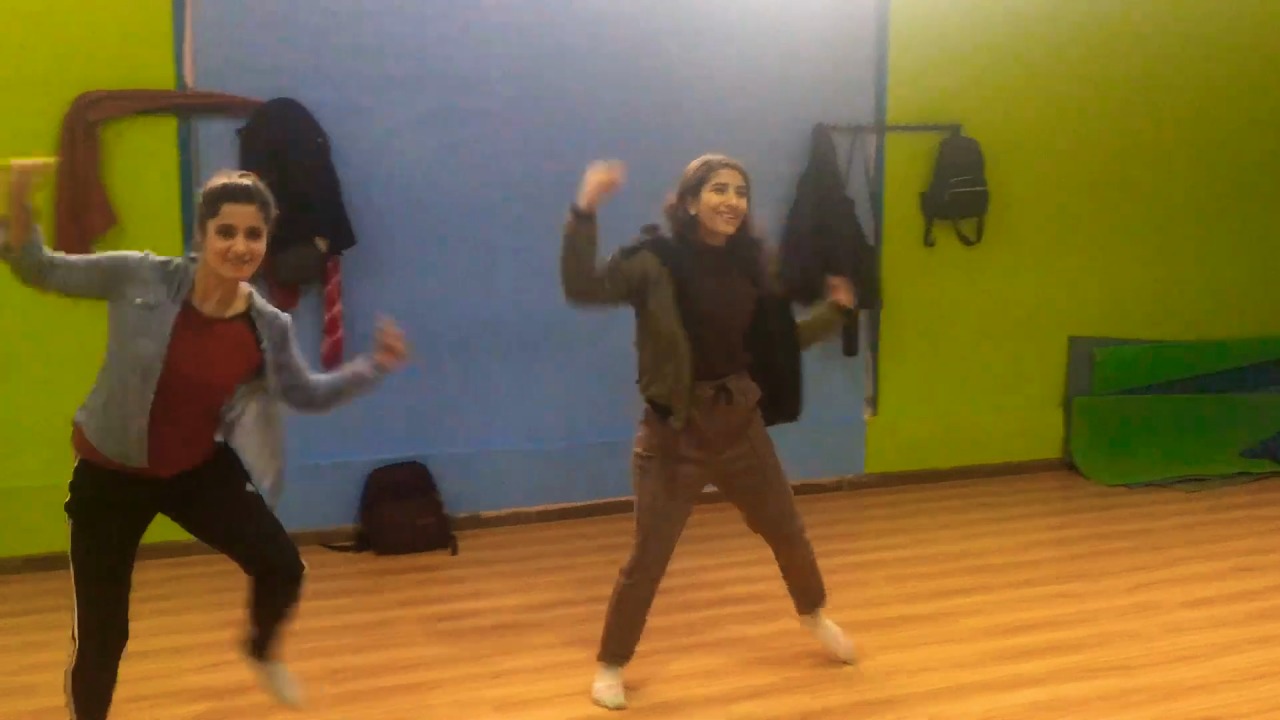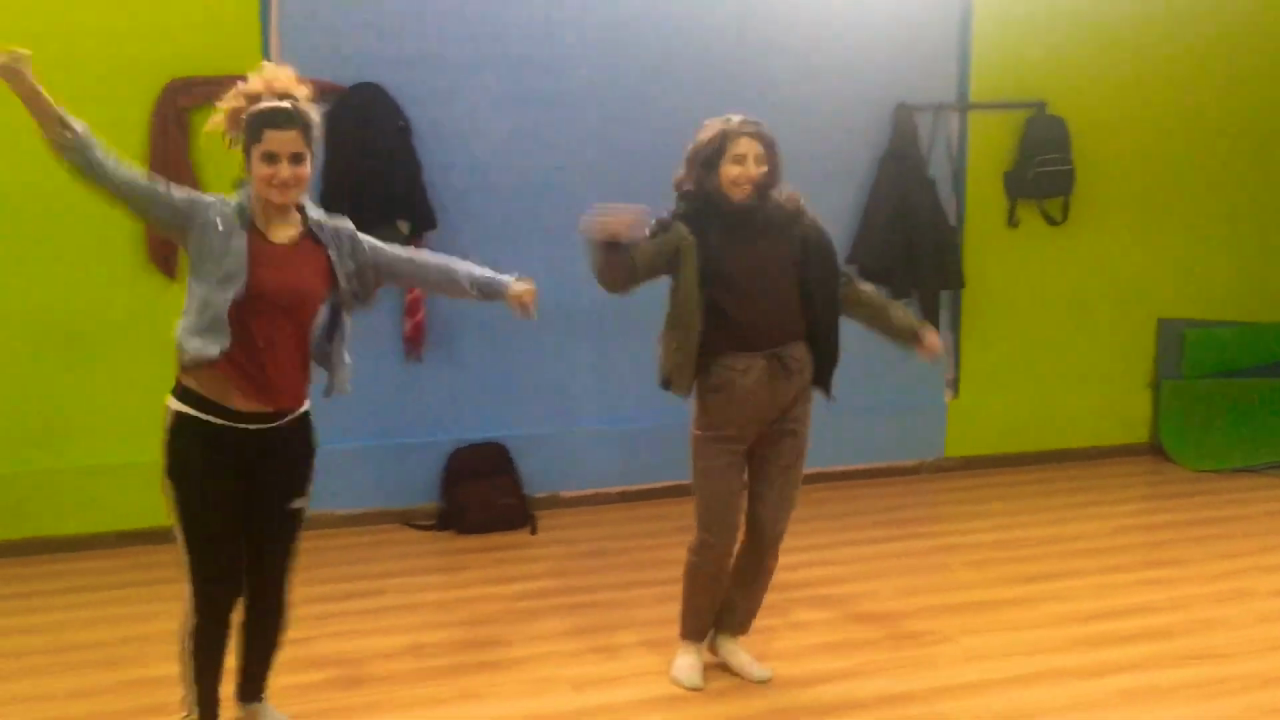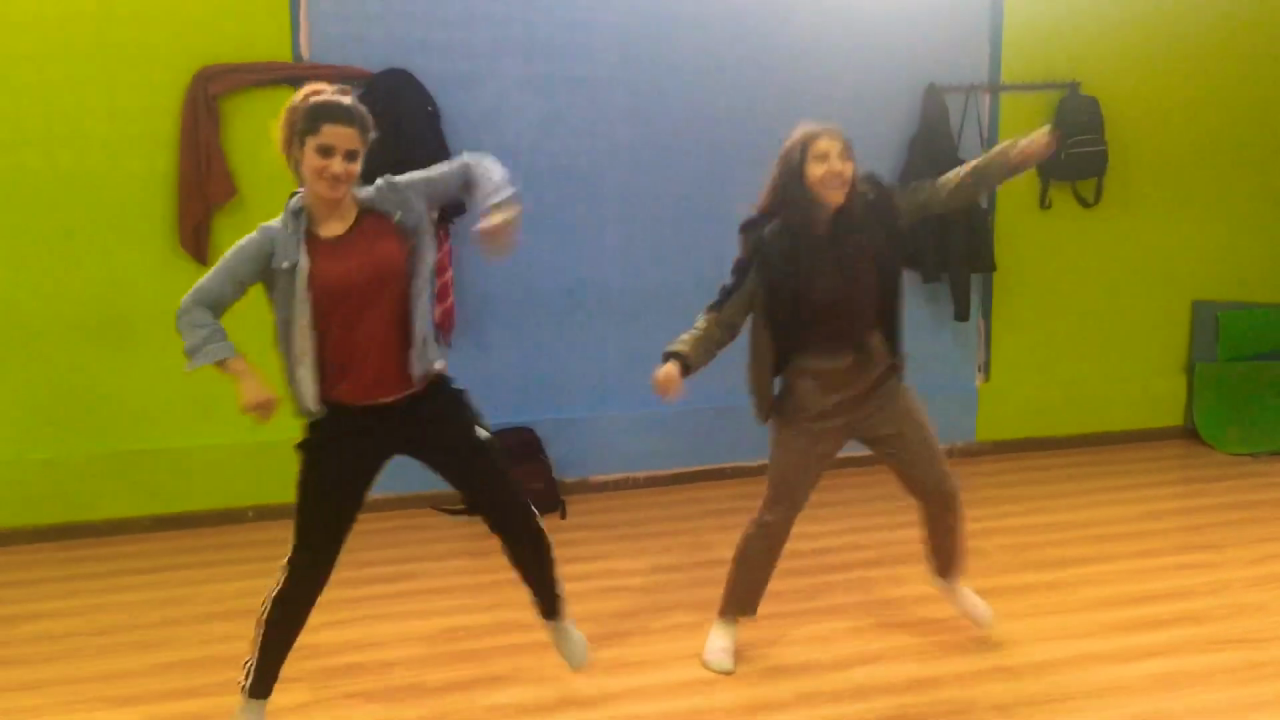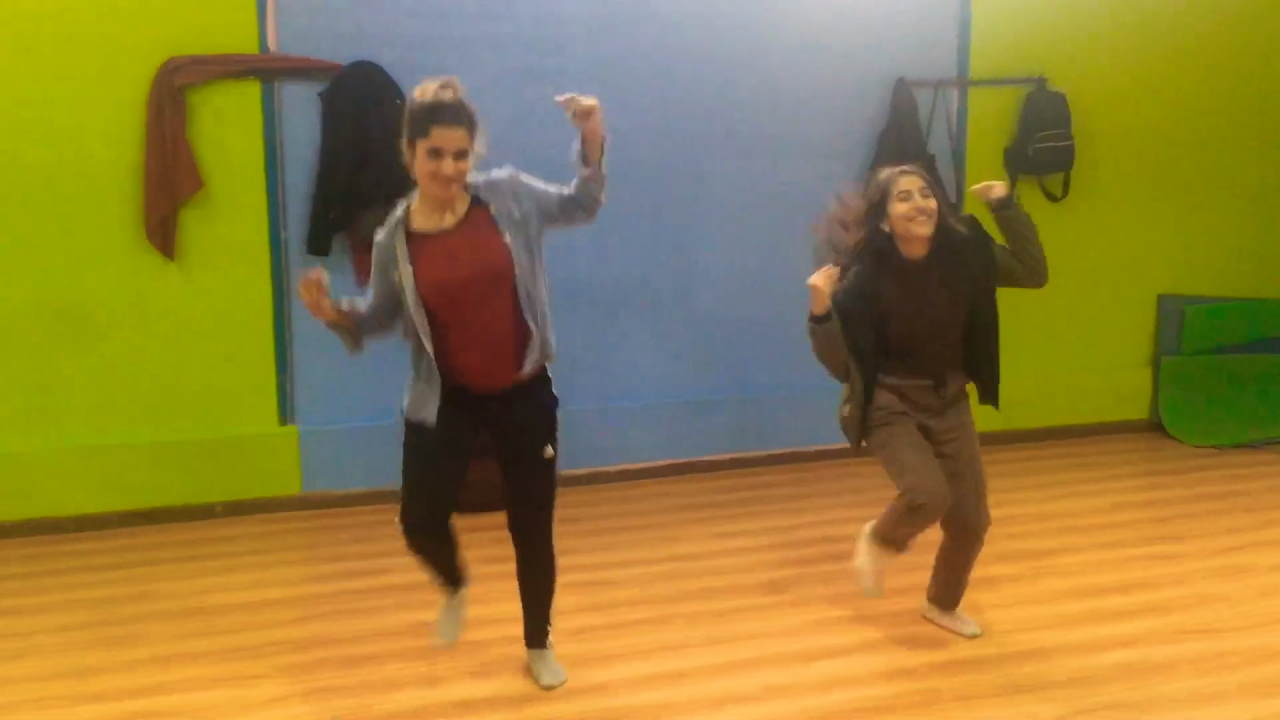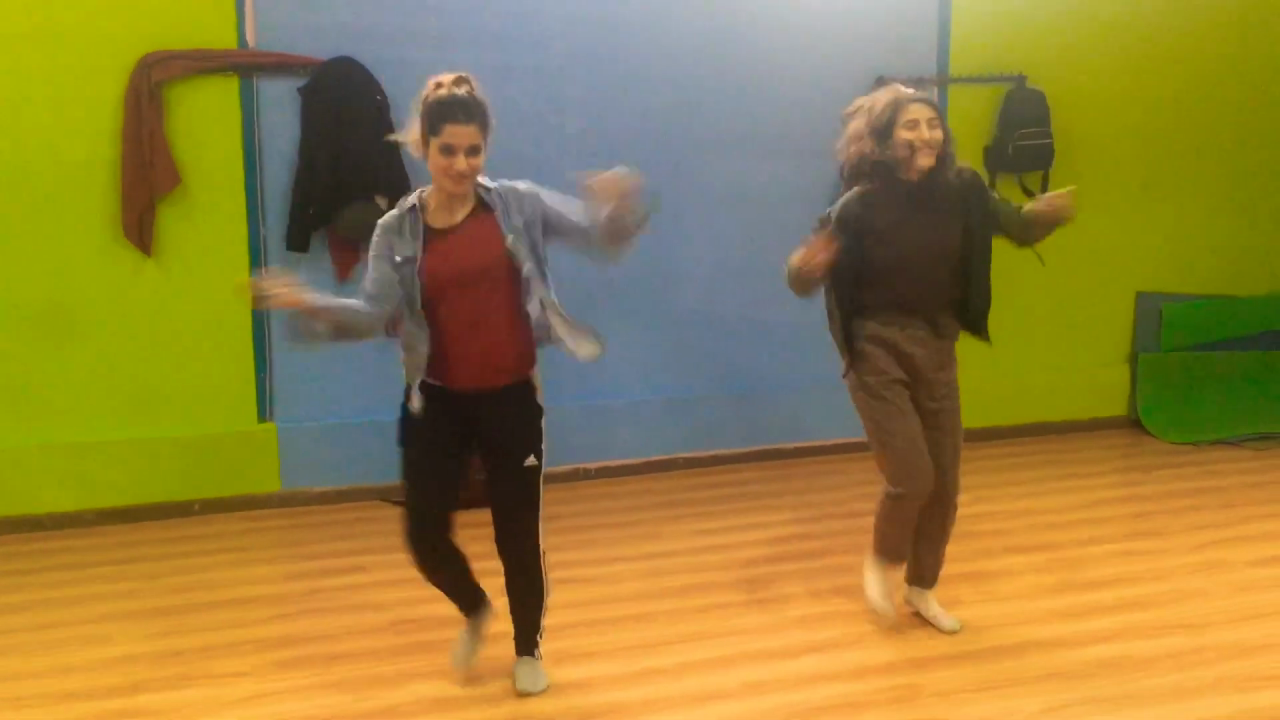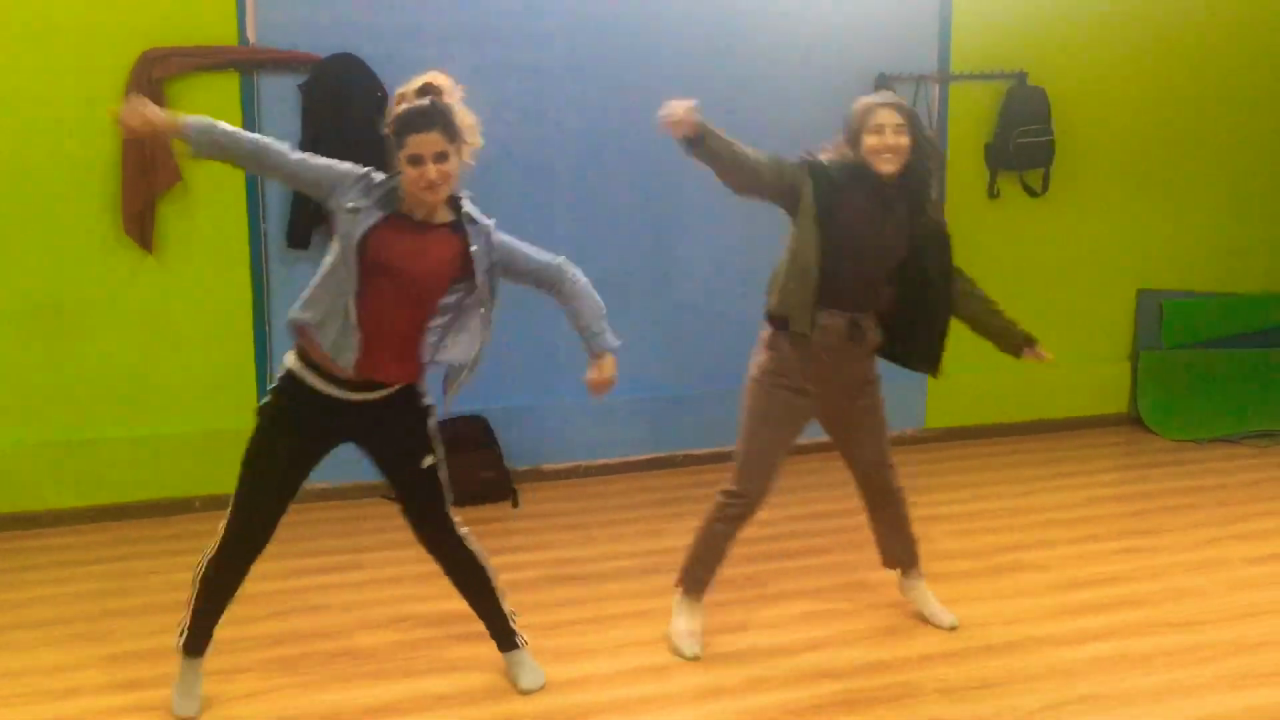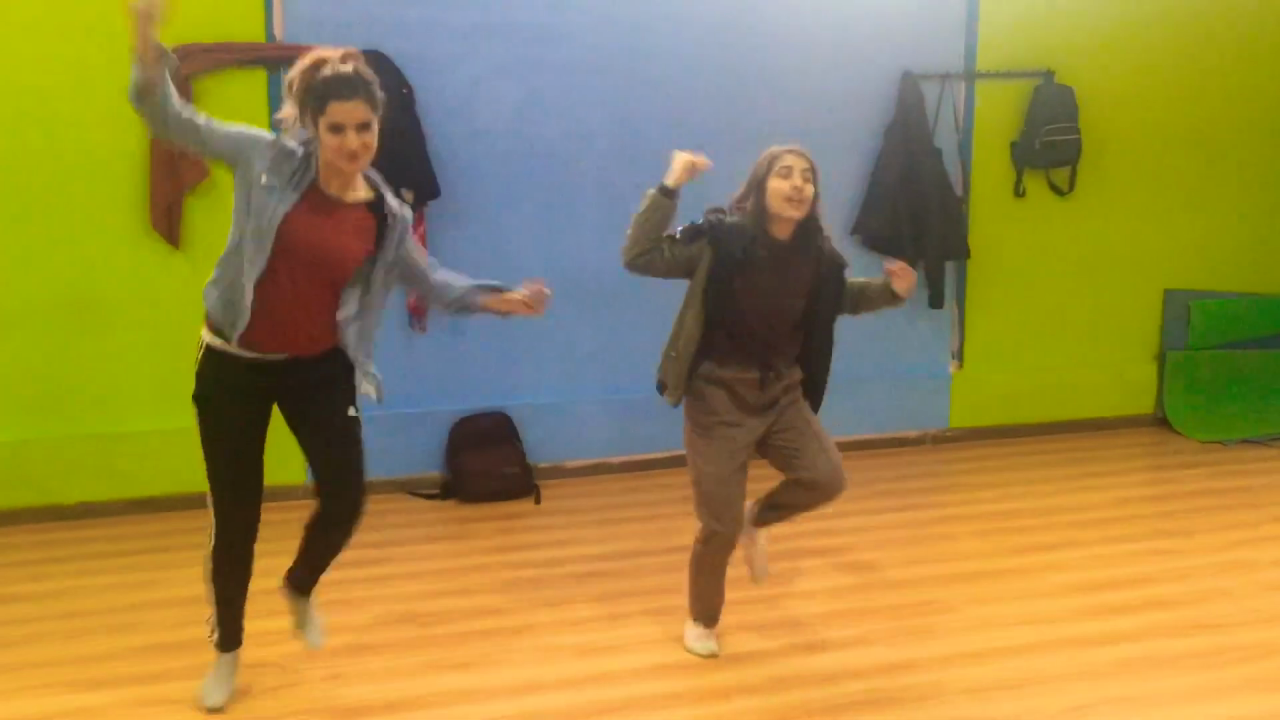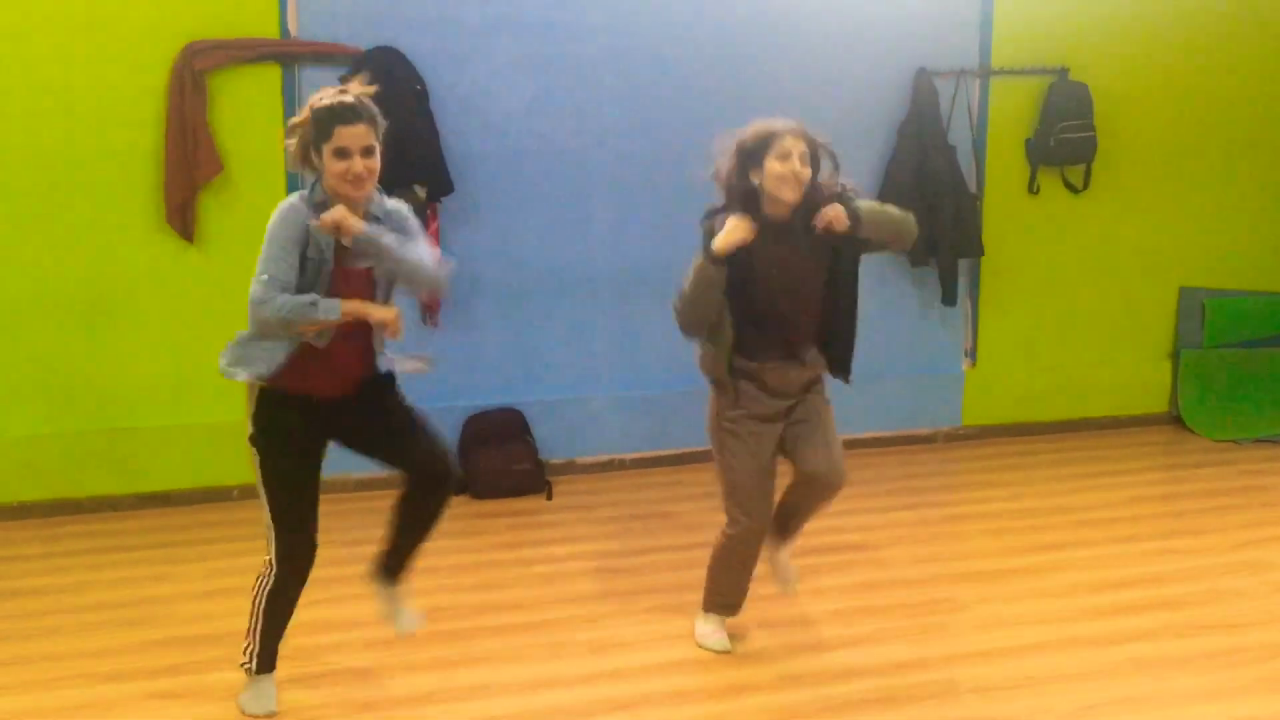
dt=0.4s
person 1, frame 1
left shoulder: (269, 327)
right shoulder: (142, 280)
left elbow: (309, 395)
left wrist: (373, 366)
left hip: (199, 469)
right hip: (108, 473)
left knee: (281, 567)
right knee: (102, 636)
left ankle: (263, 653)
person 1, frame 2
left shoulder: (334, 241)
right shoulder: (207, 220)
left elbow: (417, 266)
right elbow: (106, 172)
left wrist: (499, 286)
left hip: (281, 429)
right hip: (205, 427)
left knee: (268, 581)
right knee: (216, 587)
person 1, frame 3
left shoulder: (395, 204)
right shoulder: (275, 241)
left elbow: (475, 167)
right elbow: (195, 311)
left wrist: (498, 209)
right wrist: (241, 373)
left hip: (424, 397)
right hip: (343, 420)
left knee: (511, 509)
right knee: (308, 568)
left ankle: (555, 616)
person 1, frame 4
left shoulder: (506, 194)
right shoulder: (393, 240)
left elbow: (582, 205)
right elbow: (376, 317)
left wrist: (593, 142)
right wrist: (331, 310)
left hip: (523, 389)
right hip: (446, 396)
left knee: (532, 529)
right knee: (421, 521)
left ankle: (539, 642)
right ankle: (454, 589)
person 1, frame 5
left shoulder: (517, 204)
right shoulder: (398, 230)
left elbow: (604, 241)
right elbow: (371, 315)
left wrist: (620, 208)
right wrist: (304, 302)
left hip: (509, 398)
right hip: (435, 402)
left knee: (517, 536)
right knee: (426, 540)
left ankle: (528, 650)
right ankle: (474, 613)
person 1, frame 6
left shoulder: (476, 238)
right shoulder: (360, 193)
left elbow: (563, 278)
right elbow: (268, 154)
left wrist: (602, 348)
right wrist: (175, 125)
left hip: (392, 403)
right hip: (309, 391)
left knee: (440, 534)
right knee: (246, 528)
left ankle: (511, 645)
right ankle: (193, 653)
person 1, frame 7
left shoulder: (387, 216)
right shoulder: (268, 160)
left elbow: (427, 282)
right elbow: (167, 118)
left wrist: (499, 298)
left hip: (319, 364)
right hip: (233, 362)
left knee: (344, 500)
right knee: (235, 519)
left ankle: (300, 589)
right ankle: (227, 651)
person 1, frame 8
left shoulder: (392, 216)
right shoulder: (294, 217)
left elbow: (432, 277)
right elbow: (267, 310)
left wrist: (361, 232)
right wrist: (359, 308)
left hip: (361, 390)
right hip: (289, 400)
left knee: (436, 473)
right knee: (293, 552)
left ankle: (390, 576)
person 2, frame 1
left shoulder: (749, 268)
right shoulder: (655, 263)
left elbow: (775, 339)
right elbow: (580, 286)
left wrist: (834, 311)
right wrist: (584, 209)
left hip: (738, 420)
right hip: (674, 428)
left knee: (786, 529)
right knee: (649, 558)
left ankle: (813, 614)
right ankle: (610, 664)
person 2, frame 2
left shoulder: (794, 226)
right shoulder: (690, 231)
left elbow: (844, 291)
right elbow: (617, 278)
left wrist: (910, 330)
right wrist: (611, 238)
left hip: (791, 390)
right hip: (726, 395)
left knee: (768, 529)
right knee: (716, 533)
left ankle: (728, 636)
right ankle: (692, 641)
person 2, frame 3
left shoulder: (874, 208)
right shoulder: (773, 242)
left elbow: (953, 191)
right elbow: (722, 316)
left wrist: (1018, 153)
right wrist: (679, 359)
left hip: (877, 377)
right hip: (813, 391)
left knee: (939, 488)
right knee: (776, 516)
left ankle: (951, 579)
right ankle: (729, 623)
person 2, frame 4
left shoulder: (963, 251)
right shoulder: (862, 281)
left elbow: (1033, 272)
right elbow: (843, 364)
left wrist: (1006, 204)
right wrist: (820, 312)
left hip: (948, 403)
right hip: (892, 405)
left knee: (972, 520)
right knee: (929, 497)
left ankle: (943, 604)
right ankle: (877, 539)
person 2, frame 5
left shoulder: (961, 193)
right shoulder: (861, 206)
left elbow: (1023, 227)
right elbow: (804, 281)
left wrist: (1050, 209)
right wrist: (804, 265)
left hip: (937, 355)
right hip: (878, 355)
left knee: (945, 485)
right knee: (911, 481)
left ankle: (921, 591)
right ankle: (882, 562)
person 2, frame 6
left shoulder: (914, 212)
right shoulder: (821, 184)
left elbow: (952, 286)
right elbow: (741, 171)
left wrist: (1016, 340)
right wrist: (697, 133)
left hip: (853, 361)
right hip: (791, 355)
left knee: (879, 480)
right knee: (748, 488)
left ankle: (911, 582)
right ankle: (689, 601)
person 2, frame 7
left shoulder: (817, 255)
right shoulder: (720, 239)
left elbow: (841, 298)
right elbow: (639, 257)
left wrist: (890, 289)
right wrist: (669, 186)
left hip: (782, 394)
right hip: (717, 395)
left knee: (825, 479)
right knee: (720, 524)
left ankle: (758, 520)
right ankle: (701, 620)
person 2, frame 8
left shoulder: (827, 215)
right shoulder: (727, 229)
left elbow: (903, 229)
right elbow: (691, 321)
left wrist: (855, 221)
right wrist: (717, 252)
left hip: (804, 379)
right hip: (745, 386)
left knee: (825, 474)
right knee: (747, 517)
left ankle: (781, 533)
right ankle: (714, 612)
